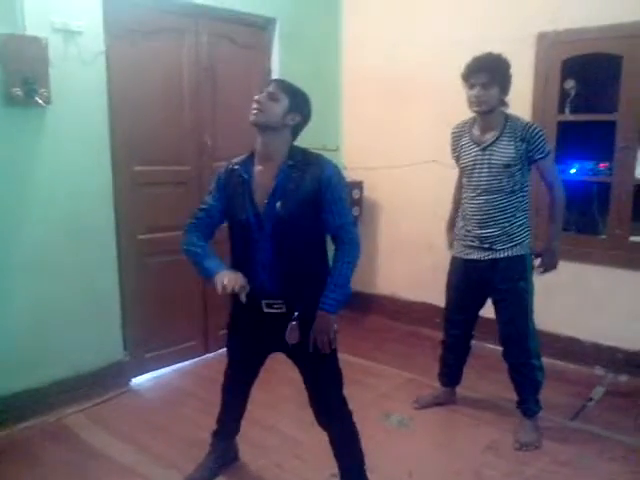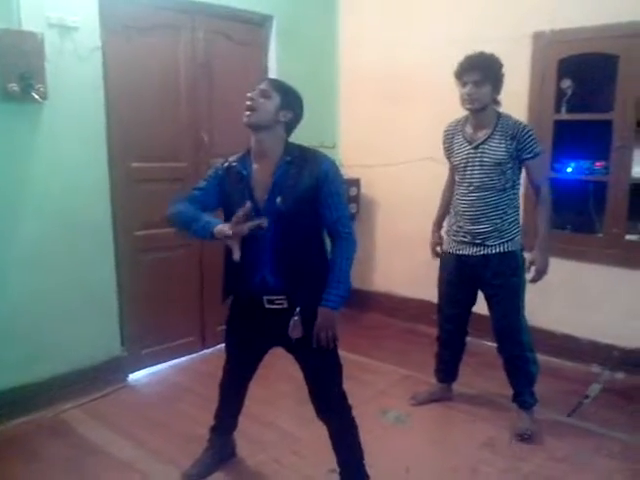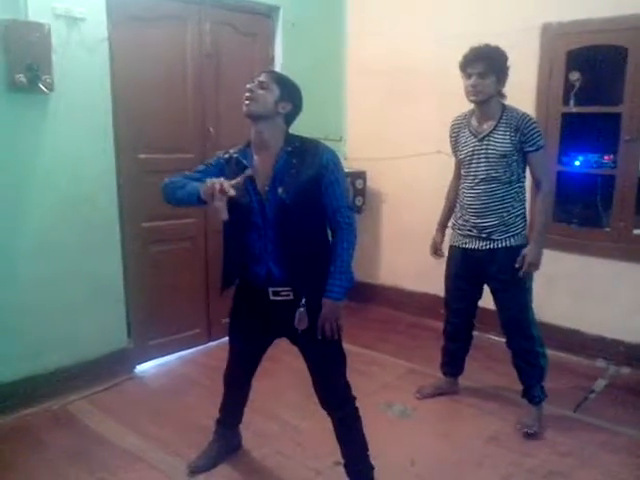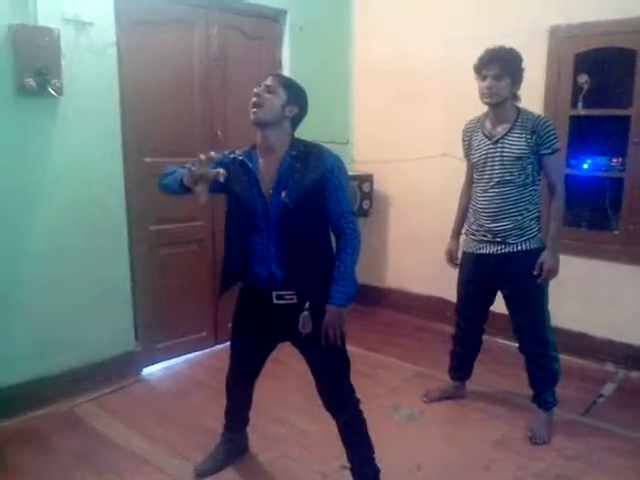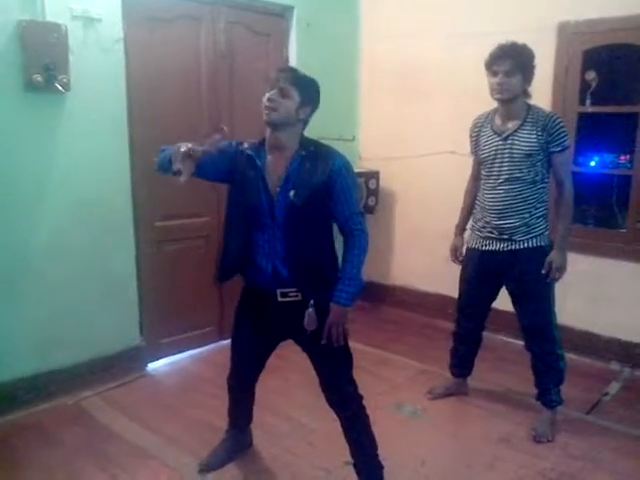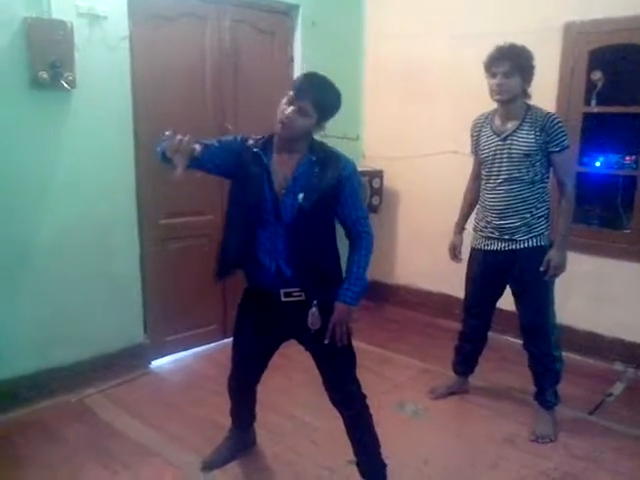
dt=0.3s
person 1, frame 1
left shoulder: (320, 174)
right shoulder: (232, 176)
left elbow: (347, 243)
right elbow: (194, 231)
left wrist: (328, 308)
right wrist: (218, 270)
left hip: (303, 312)
right hip: (249, 310)
left knee: (330, 407)
right knee: (234, 385)
right ankle: (223, 447)
person 1, frame 2
left shoulder: (317, 169)
right shoulder: (229, 172)
left elbow: (343, 237)
right elbow: (179, 210)
left wrist: (330, 303)
right wrist: (217, 228)
left hip: (304, 307)
right hip: (248, 306)
left knee: (330, 402)
right knee: (232, 381)
right ankle: (221, 443)
person 1, frame 3
left shoulder: (318, 159)
right shoulder: (231, 163)
left elbow: (345, 228)
right elbow: (171, 188)
left wrist: (334, 294)
right wrist: (204, 189)
left hip: (308, 298)
right hip: (252, 296)
left knee: (335, 393)
right knee: (236, 374)
right ankle: (226, 436)
person 1, frame 4
left shoulder: (322, 164)
right shoulder: (235, 165)
left elbow: (348, 234)
right elbow: (166, 179)
left wrist: (337, 301)
right wrist: (191, 177)
left hip: (311, 303)
right hip: (255, 301)
left knee: (339, 398)
right knee: (239, 379)
right ankle: (233, 439)
person 1, frame 5
left shoulder: (330, 166)
right shoulder: (240, 157)
left elbow: (356, 235)
right elbow: (170, 160)
left wrist: (341, 300)
right wrist: (182, 157)
left hip: (313, 301)
right hip: (258, 299)
left knee: (343, 396)
right knee: (240, 377)
right ankle: (238, 434)
person 1, frame 6
left shoulder: (337, 169)
right shoulder: (244, 153)
left elbow: (361, 236)
right elbow: (190, 152)
left wrist: (347, 299)
right wrist: (177, 149)
left hip: (316, 301)
right hip: (260, 299)
left knee: (346, 395)
right knee: (241, 378)
right ankle: (241, 433)
person 2, frame 1
left shoulder: (526, 134)
right shoulder: (459, 135)
left elbow: (555, 189)
left wrist: (552, 244)
right wrist: (450, 225)
left hip: (510, 256)
right hip: (465, 254)
left knee: (518, 337)
right knee: (455, 326)
left ankle: (529, 414)
right ankle: (447, 388)
person 2, frame 2
left shoulder: (517, 133)
right shoulder: (452, 133)
left elbow: (541, 191)
left wrist: (541, 247)
right wrist: (437, 227)
left hip: (502, 252)
right hip: (457, 249)
left knee: (511, 331)
right knee: (449, 322)
left ankle: (525, 406)
right ankle: (444, 384)
person 2, frame 3
left shoulder: (522, 125)
right shoulder: (458, 127)
left elbow: (543, 185)
left wrist: (535, 242)
right wrist: (441, 227)
left hip: (507, 246)
right hip: (463, 244)
left knee: (518, 326)
right knee: (456, 317)
left ankle: (534, 400)
right ankle: (450, 378)
person 2, frame 4
left shoulder: (537, 128)
right shoulder: (471, 130)
left elbow: (556, 190)
left wrist: (551, 247)
right wrist: (454, 234)
left hip: (523, 251)
right hip: (477, 248)
left knee: (534, 332)
right knee: (467, 322)
left ankle: (545, 407)
right ankle: (457, 381)
person 2, frame 5
left shoulder: (548, 125)
right shoulder: (479, 126)
left elbow: (565, 188)
left wrist: (560, 246)
right wrist: (459, 230)
left hip: (530, 248)
right hip: (482, 245)
left knee: (539, 330)
right knee: (467, 317)
left ankle: (549, 405)
right ankle: (458, 378)
person 2, frame 6
left shoulder: (547, 125)
right shoulder: (480, 126)
left elbow: (566, 187)
left wrist: (560, 245)
right wrist: (458, 227)
left hip: (531, 247)
right hip: (485, 244)
left knee: (538, 329)
right knee: (474, 317)
left ankle: (547, 405)
right ankle: (461, 377)
